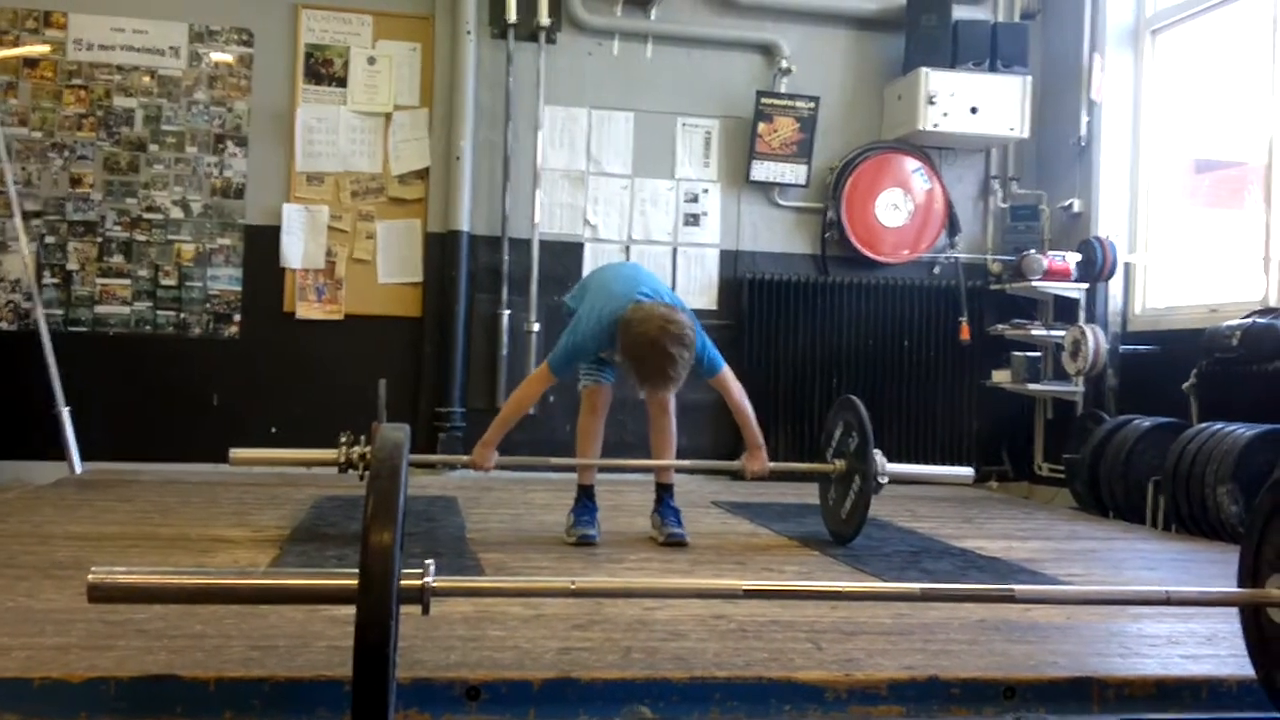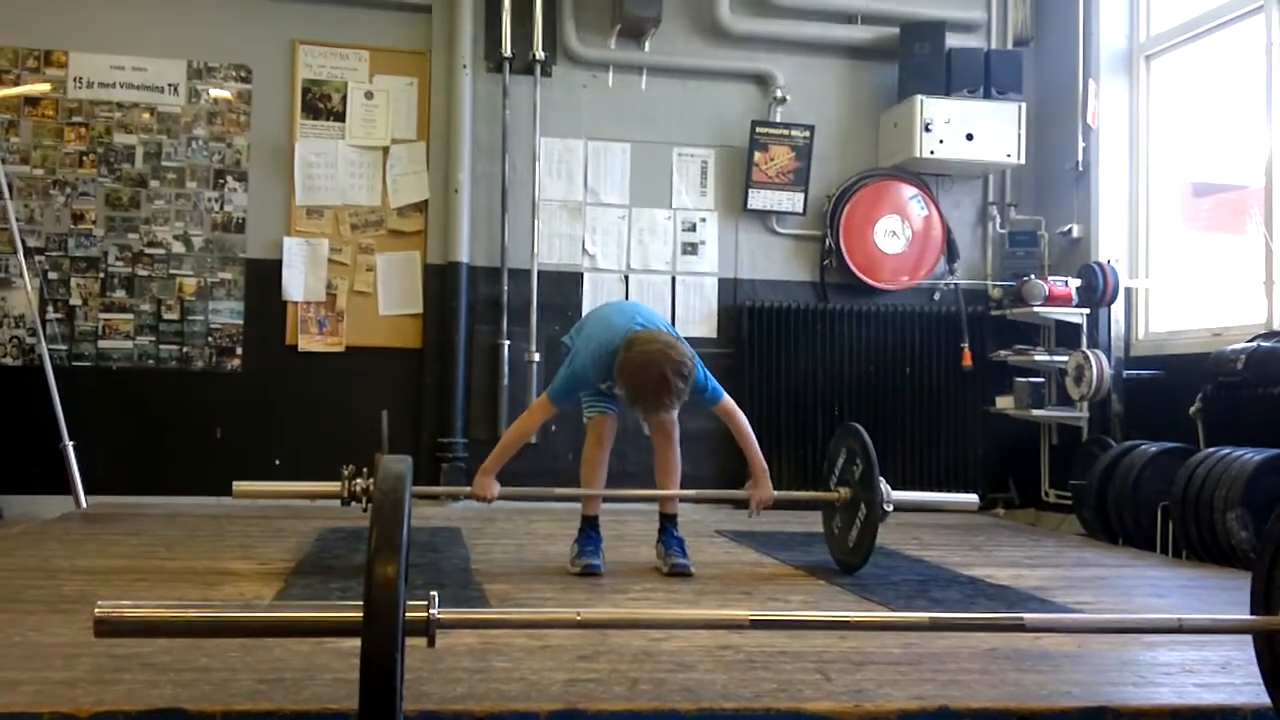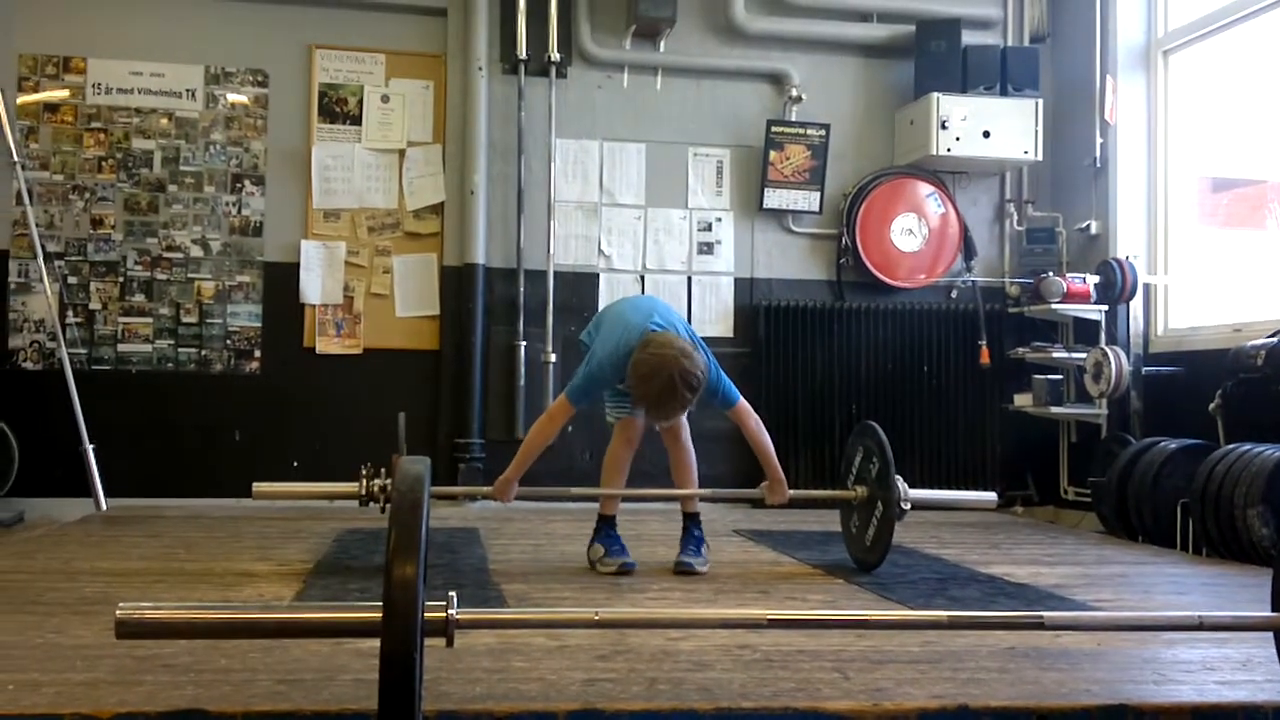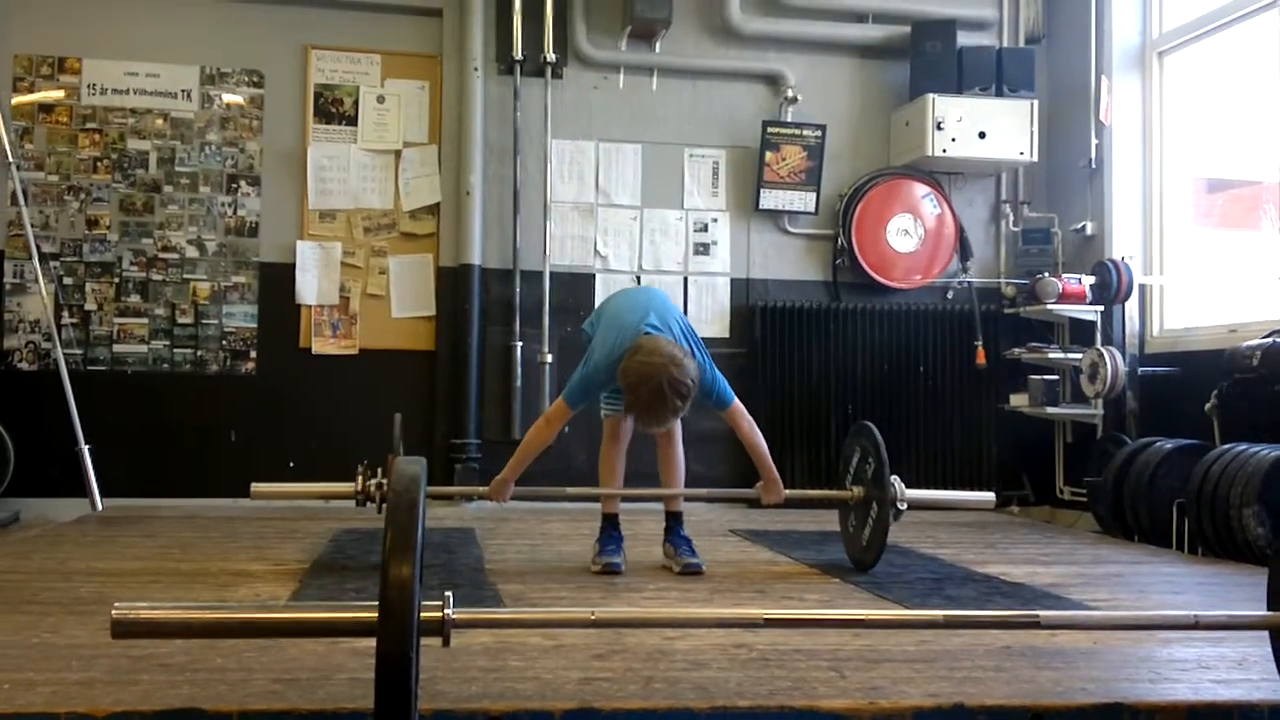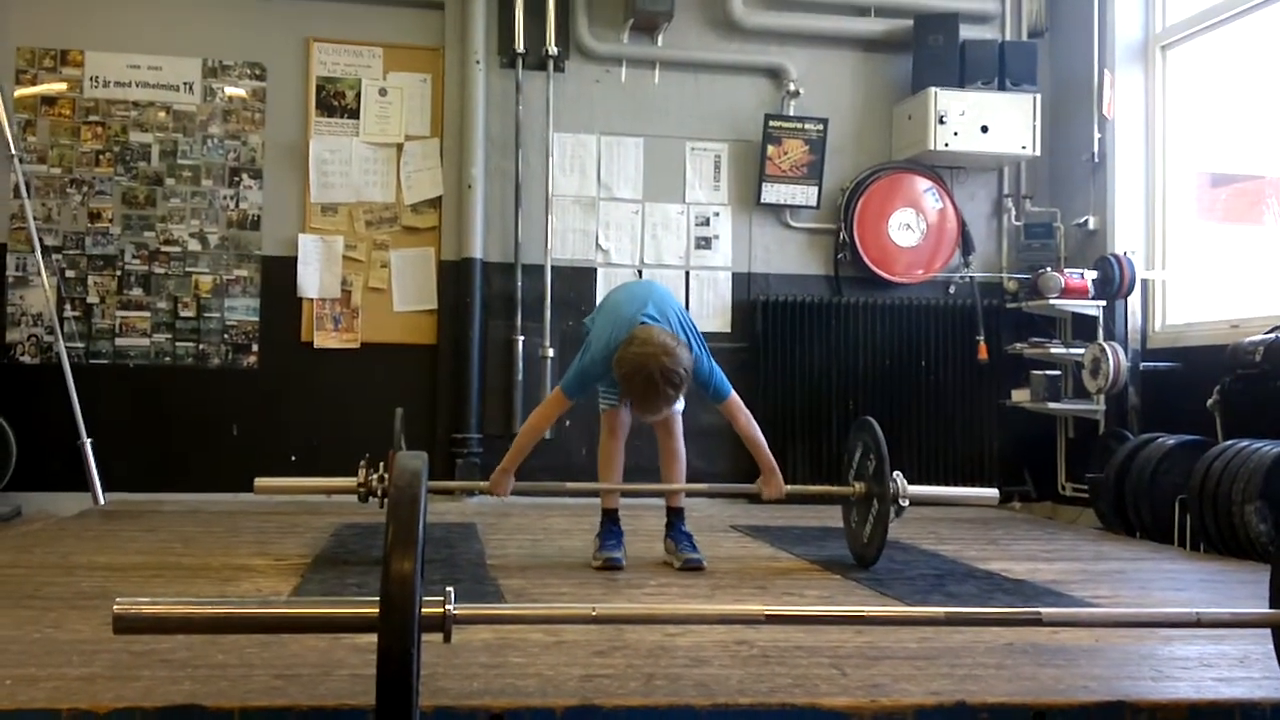
dt=0.4s
person 1, frame 1
left shoulder: (683, 331)
right shoulder: (592, 329)
left elbow: (731, 388)
right elbow: (535, 384)
left wrist: (756, 449)
right wrist: (488, 445)
right hip: (595, 313)
left knee: (663, 399)
right knee: (596, 397)
left ankle: (665, 504)
right ankle: (584, 503)
person 1, frame 2
left shoulder: (681, 363)
right shoulder: (591, 360)
left elbow: (734, 414)
right elbow: (534, 415)
left wrist: (761, 478)
right wrist: (487, 473)
left hip: (655, 361)
right hip: (598, 350)
left knee: (667, 428)
right knee: (601, 429)
left ankle: (669, 534)
right ankle: (588, 534)
person 1, frame 3
left shoulder: (698, 363)
right shoulder: (607, 359)
left elbow: (748, 419)
right elbow: (553, 418)
left wrist: (776, 480)
right wrist: (510, 478)
left hip: (663, 331)
right hip: (610, 337)
left knee: (676, 429)
right knee: (628, 430)
left ankle: (693, 532)
right ankle: (604, 534)
person 1, frame 4
left shoulder: (694, 363)
right shoulder: (605, 361)
left elbow: (743, 421)
right elbow: (551, 421)
left wrist: (771, 480)
right wrist: (506, 479)
left knee: (670, 430)
right knee: (616, 428)
left ankle: (674, 533)
right ankle: (609, 533)
person 1, frame 5
left shoulder: (691, 355)
right shoulder: (600, 353)
left elbow: (739, 413)
right elbow: (549, 410)
left wrist: (771, 473)
right wrist: (505, 471)
right hip: (613, 337)
left knee: (670, 423)
right knee: (614, 423)
left ankle: (676, 529)
right ankle: (610, 528)
